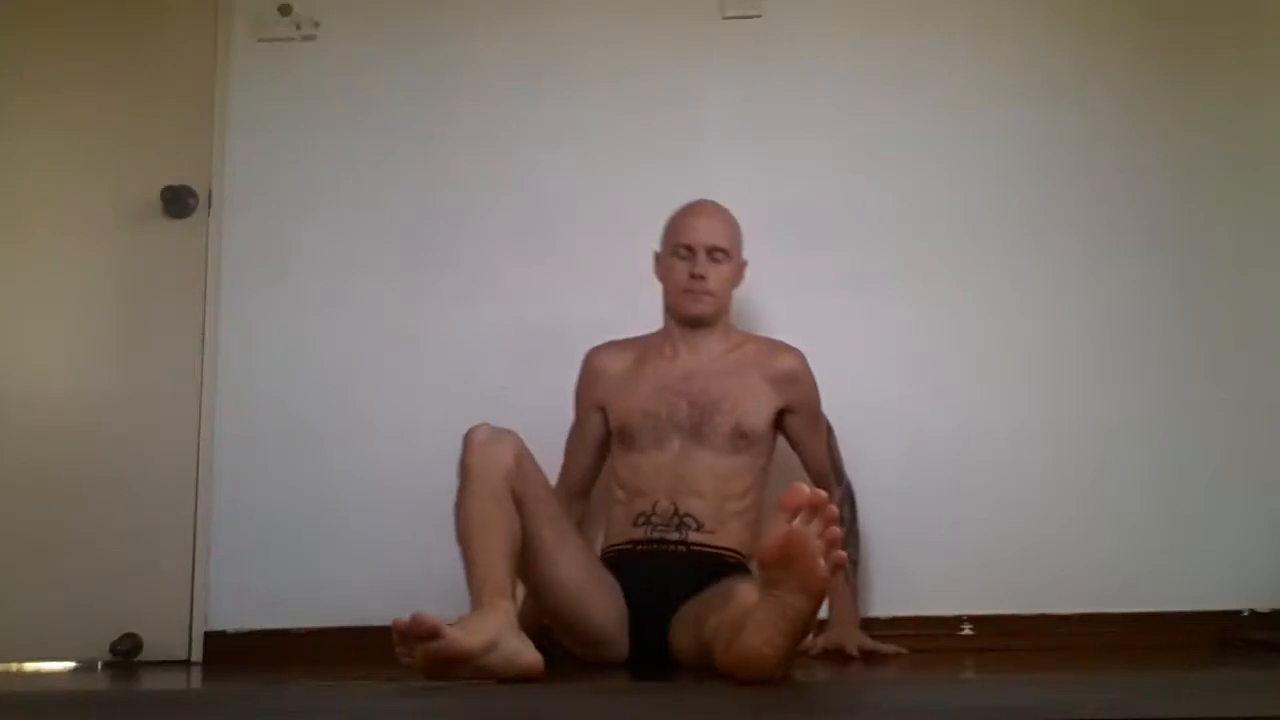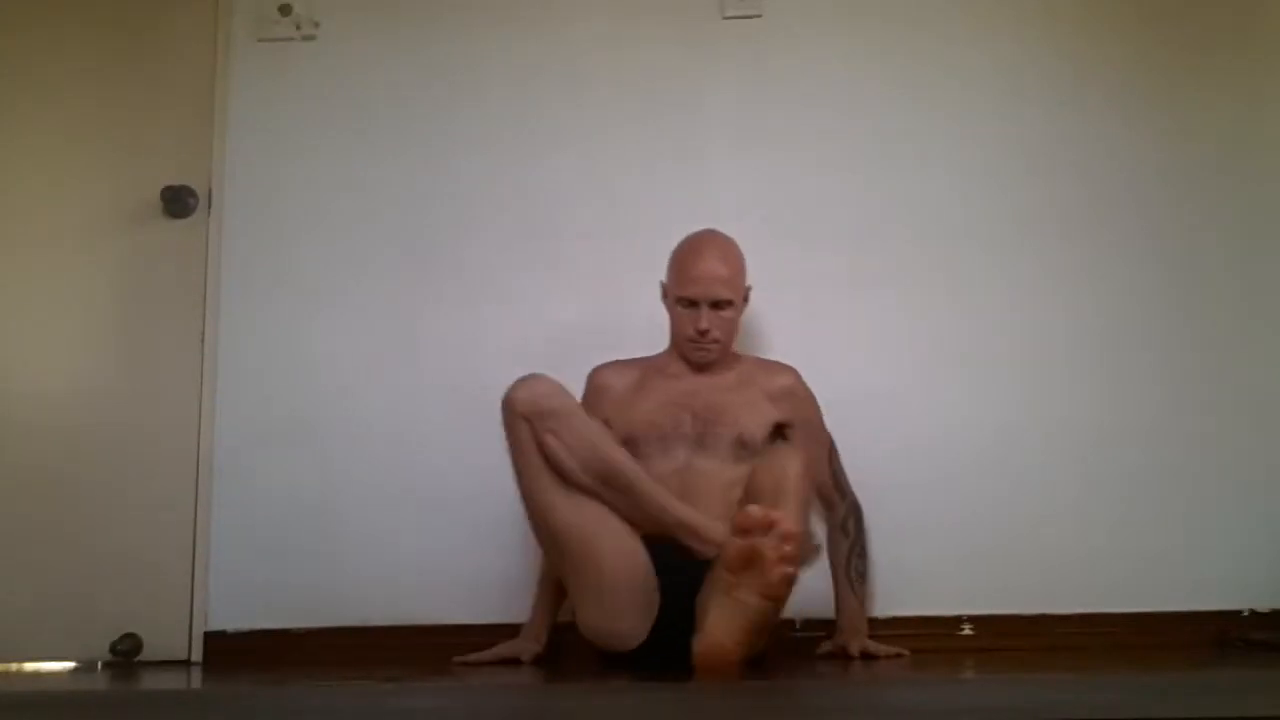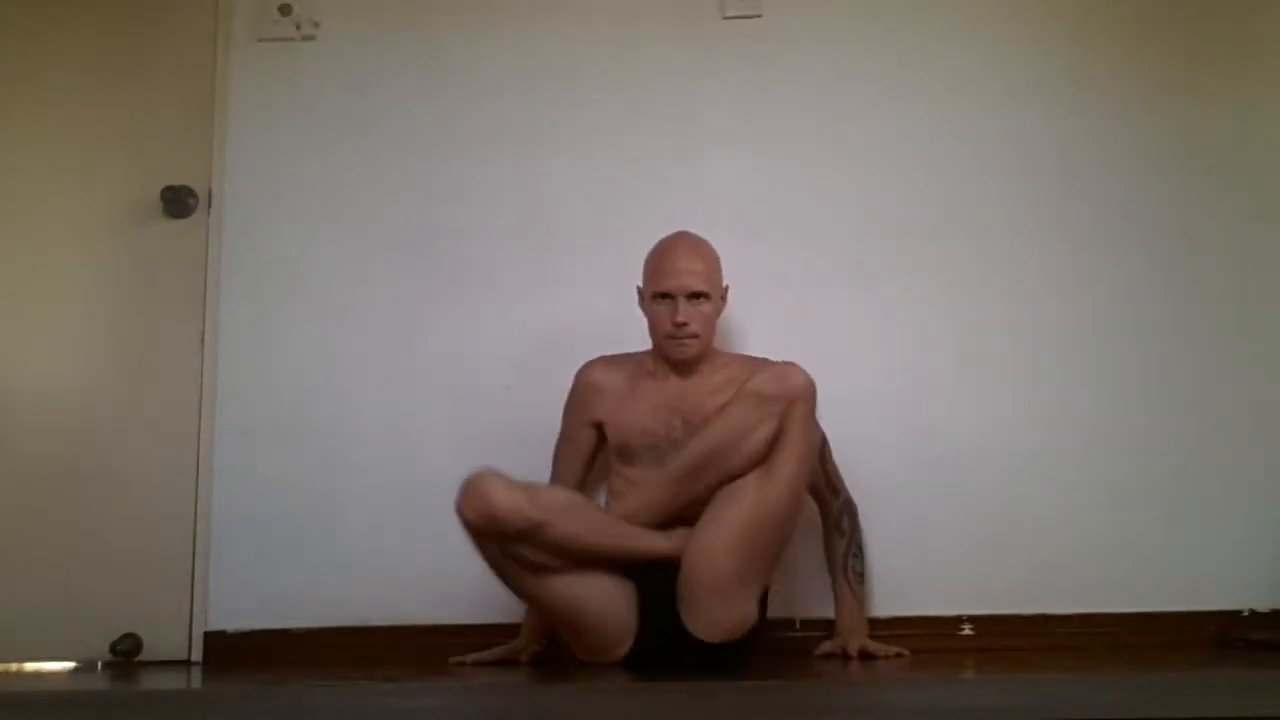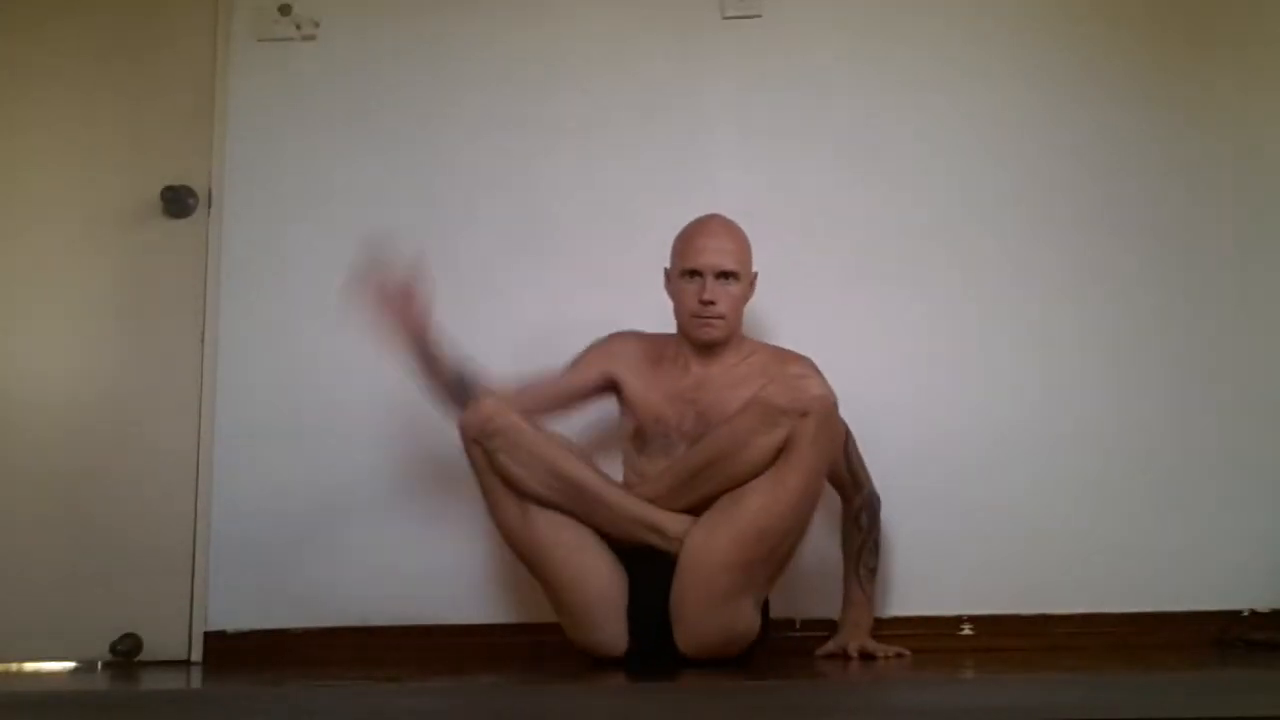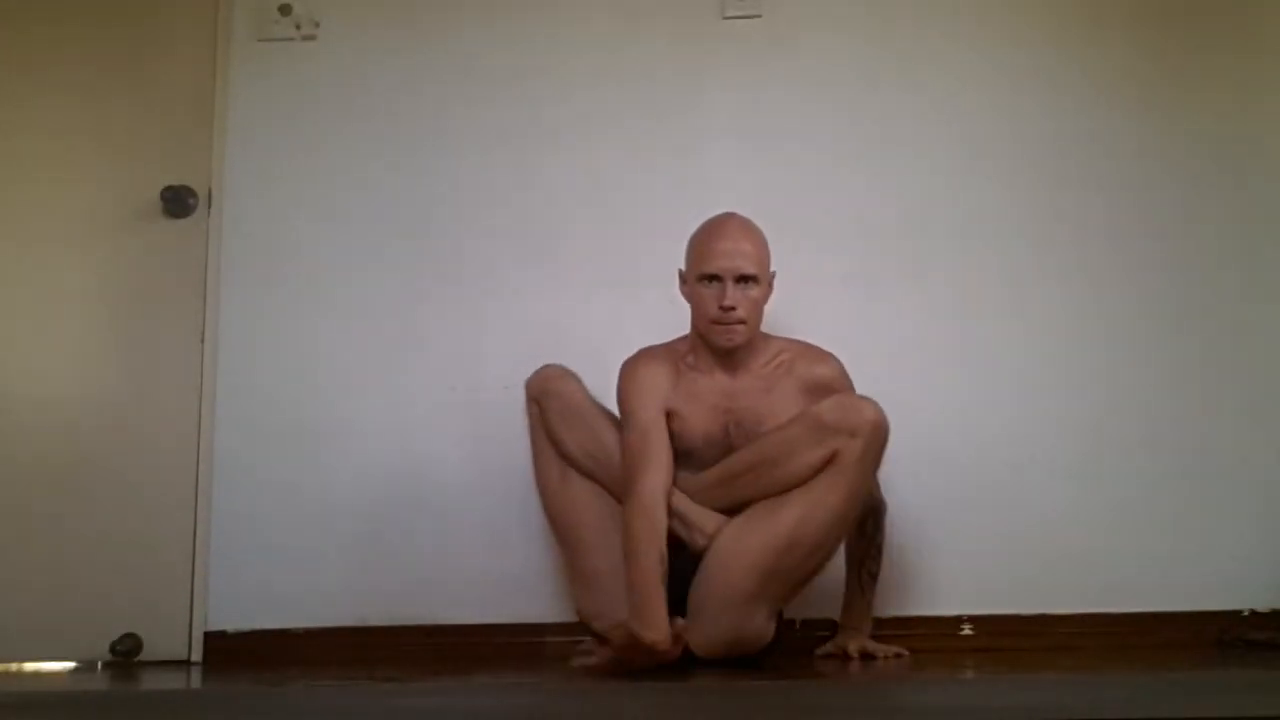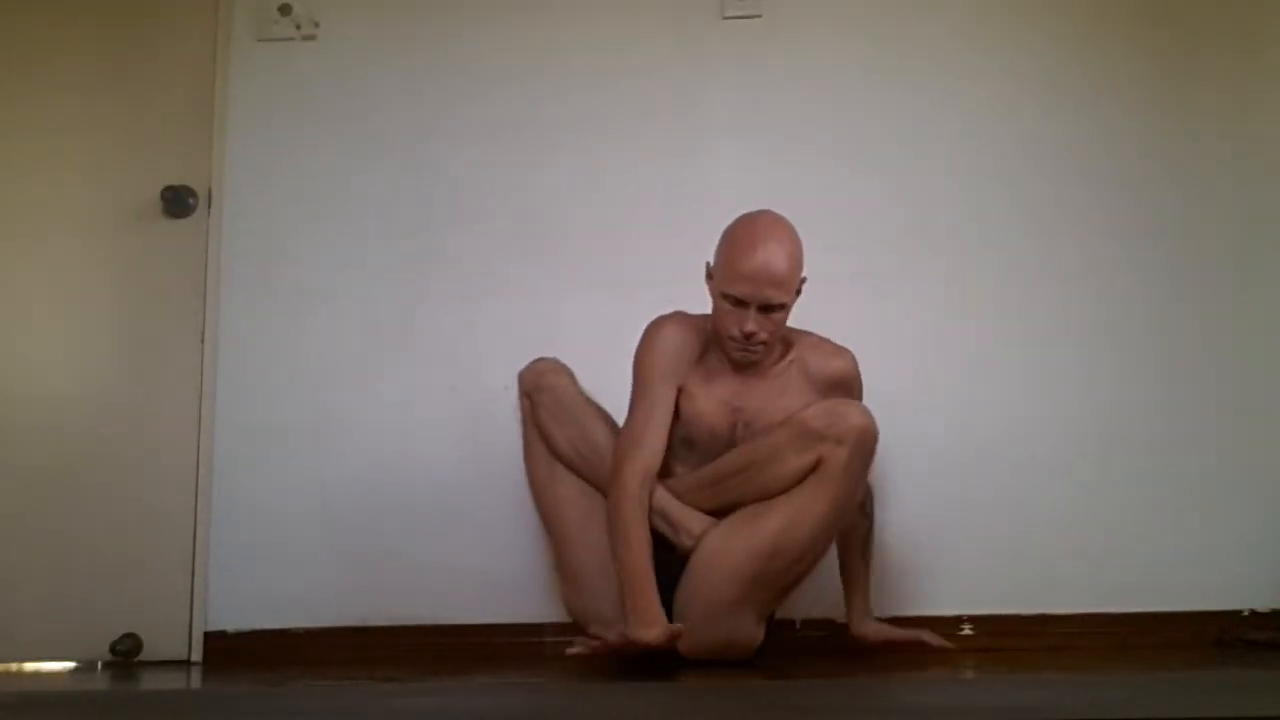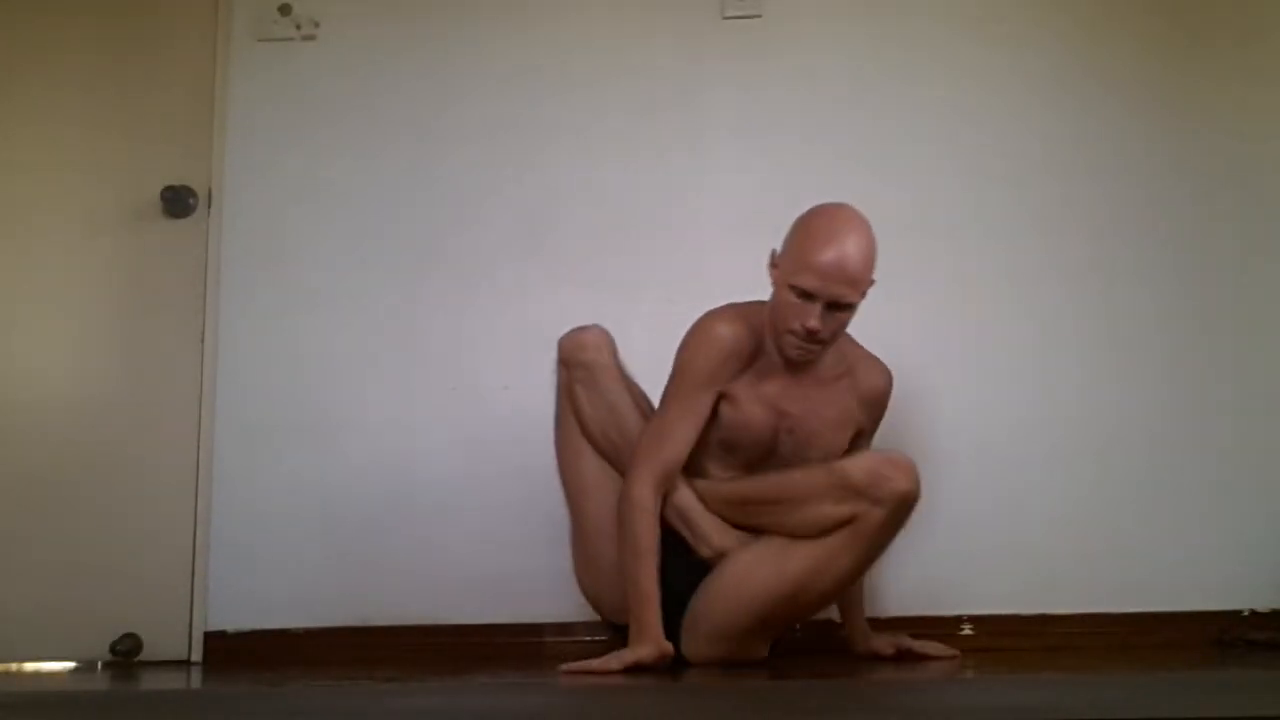
dt=0.5s
person 1, frame 1
left shoulder: (779, 371)
right shoulder: (607, 368)
left elbow: (833, 488)
right elbow: (570, 497)
left wrist: (845, 620)
right wrist: (530, 617)
left hip: (715, 595)
right hip: (611, 601)
right knee: (489, 448)
right ankle: (496, 629)
person 1, frame 2
left shoulder: (776, 388)
right shoulder: (613, 384)
left elbow: (841, 503)
right elbow: (573, 510)
left wrist: (853, 628)
right wrist: (536, 631)
left hip: (722, 604)
right hip: (625, 608)
left knee: (786, 470)
right knee: (532, 397)
person 1, frame 3
left shoulder: (764, 387)
right shoulder: (599, 385)
left elbow: (836, 502)
right elbow: (557, 500)
left wrist: (851, 626)
right wrist: (532, 632)
left hip: (713, 619)
right hip: (617, 620)
left knee: (791, 385)
right knee: (484, 500)
person 1, frame 4
left shoulder: (788, 376)
right shoulder: (628, 358)
left elbow: (859, 494)
right elbow: (499, 404)
left wrist: (856, 623)
right wrist: (420, 335)
left hip: (713, 620)
right hip: (614, 616)
left knee: (810, 403)
right knee: (484, 420)
right ankle: (668, 528)
person 1, frame 5
left shoulder: (814, 375)
right shoulder: (650, 372)
left elbow: (865, 501)
right elbow: (645, 496)
left wrist: (855, 626)
right wrist: (651, 623)
left hip: (727, 614)
right hip: (629, 607)
left knee: (863, 419)
right knee: (550, 385)
person 1, frame 6
left shoulder: (829, 371)
right shoulder: (675, 341)
left elbow: (847, 491)
right elbow: (632, 478)
left wrist: (860, 617)
right wrist: (644, 618)
left hip: (714, 619)
right hip: (618, 597)
left knee: (849, 426)
right knee: (543, 378)
person 1, frame 7
left shoulder: (867, 384)
right shoulder: (727, 339)
left elbow: (845, 512)
right elbow: (644, 481)
left wrist: (859, 633)
right wrist: (644, 634)
left hip: (719, 622)
right hip: (634, 586)
left knee: (893, 479)
right knee: (585, 347)
